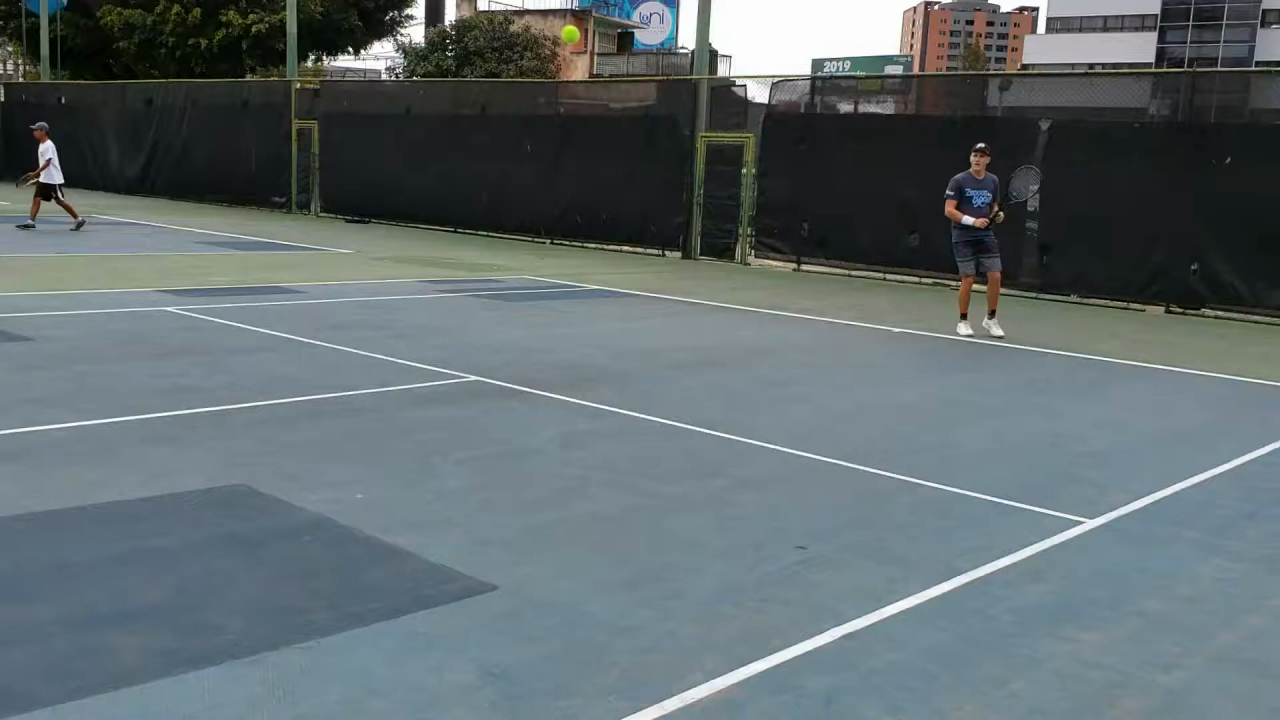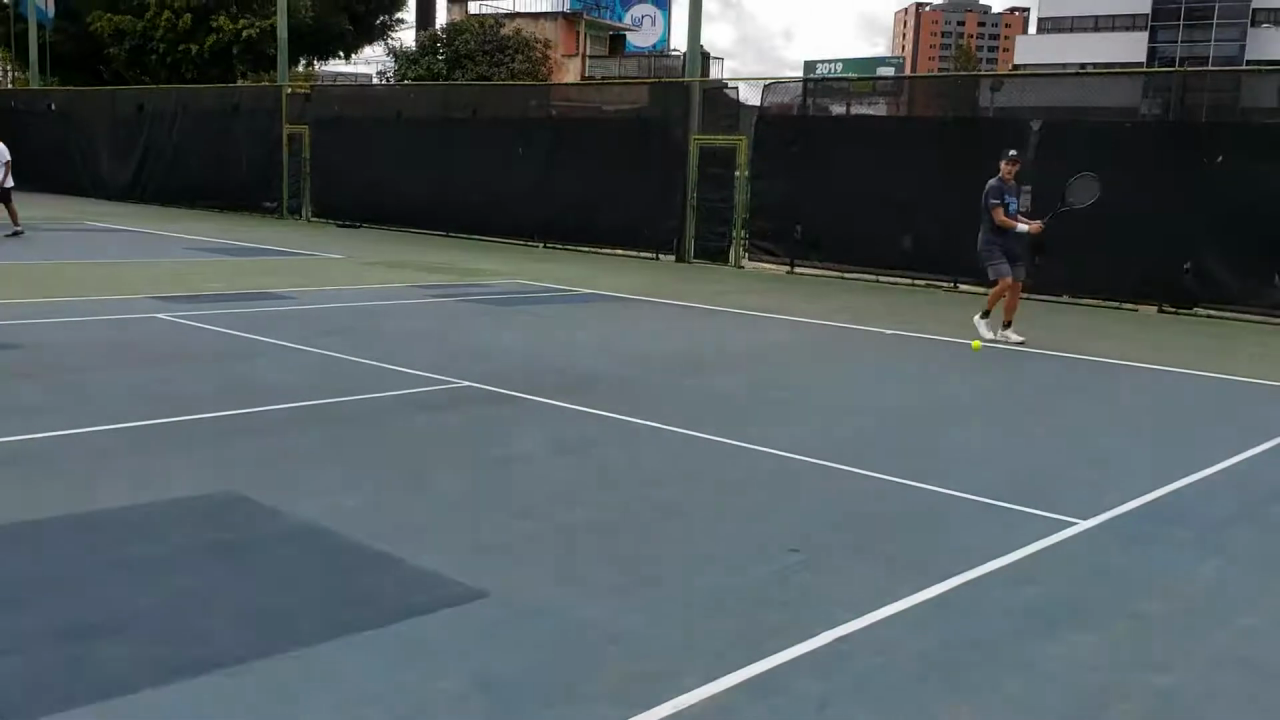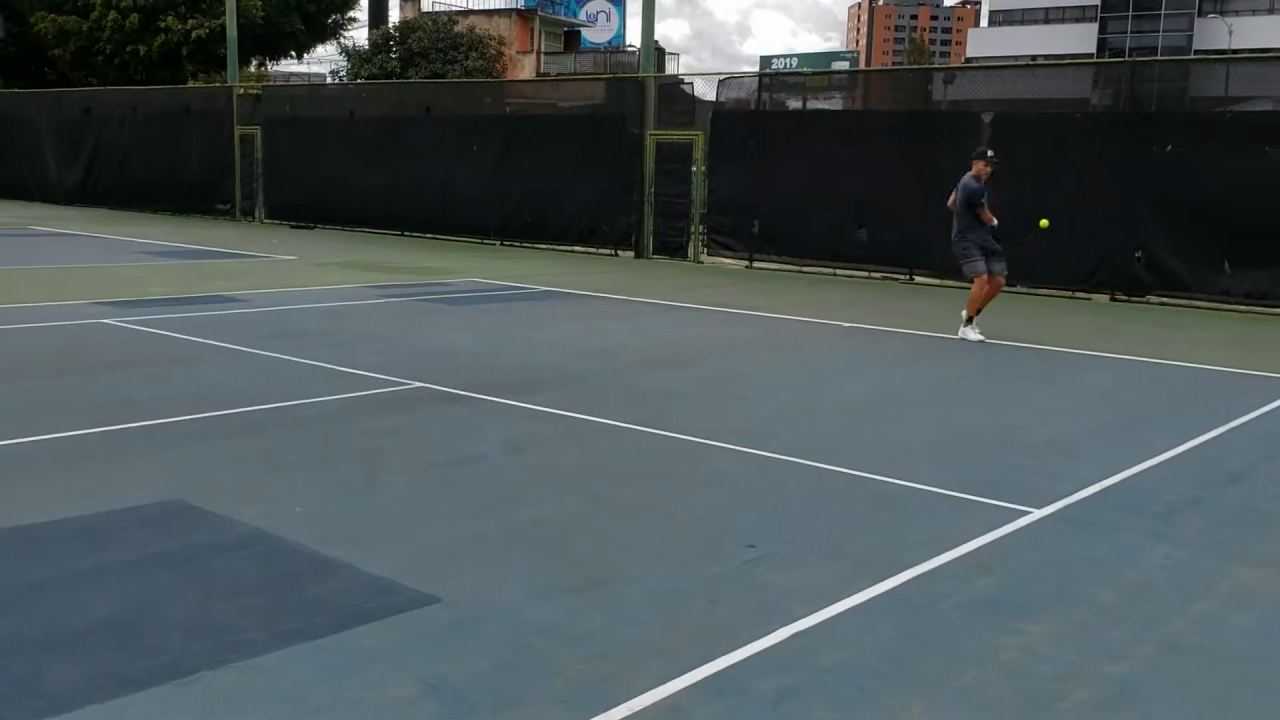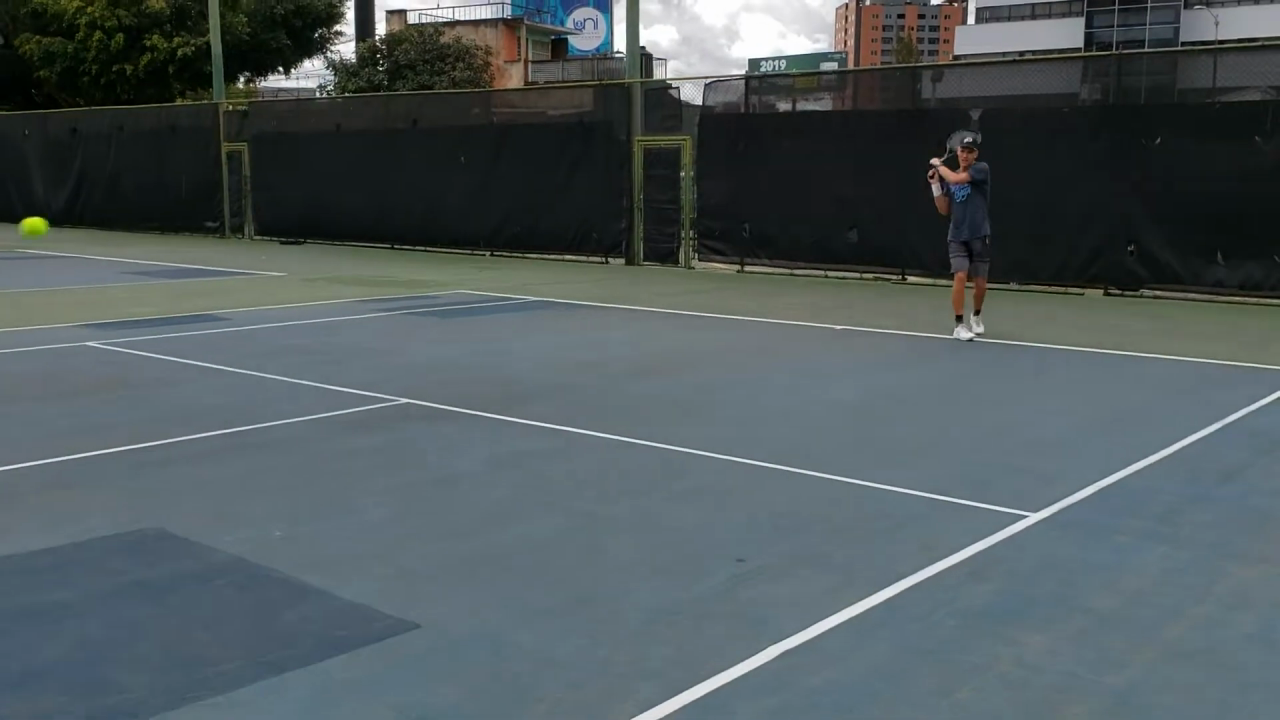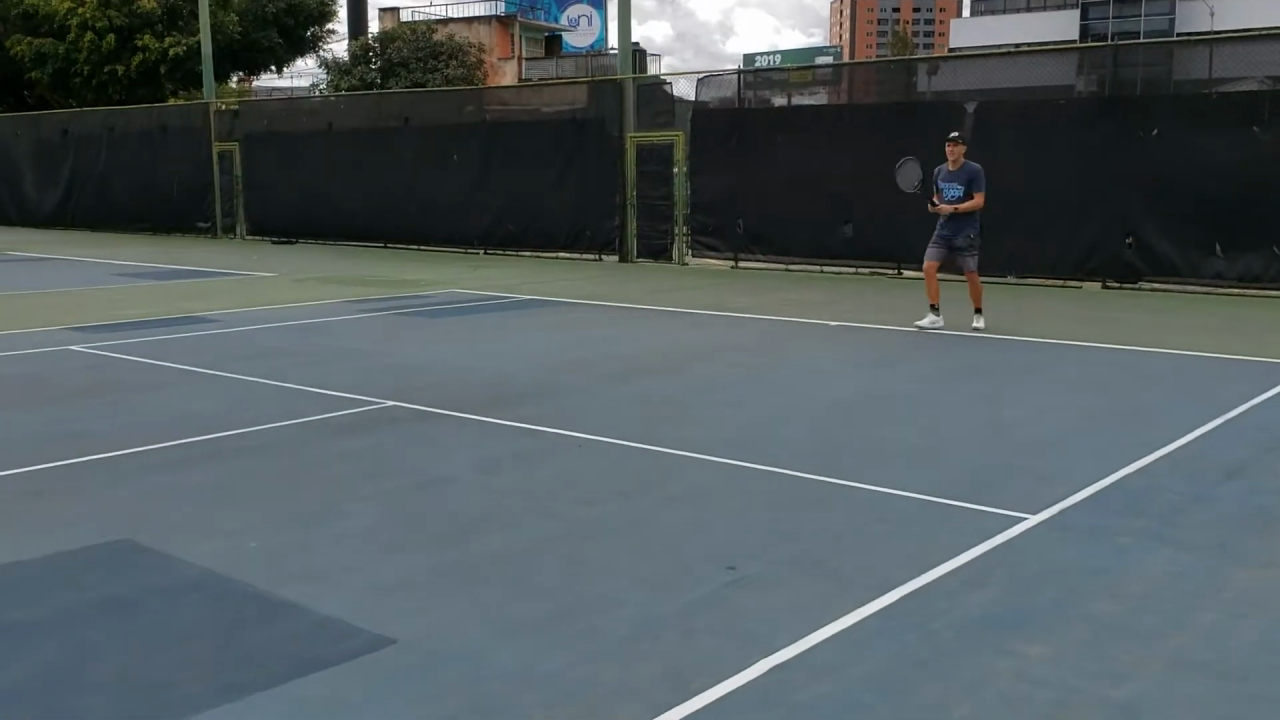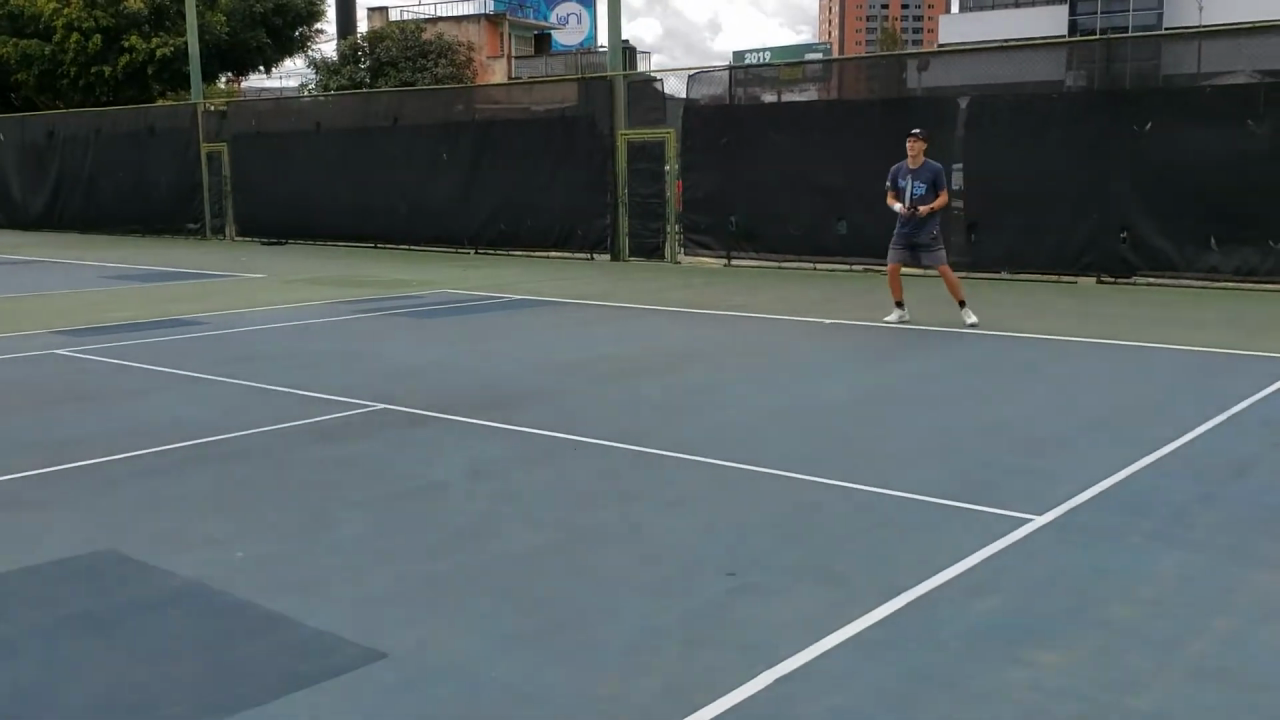
dt=0.4s
person 1, frame 1
left shoulder: (993, 181)
right shoulder: (958, 181)
right elbow: (948, 210)
left wrist: (997, 215)
right wrist: (972, 221)
left hip: (986, 236)
right hip: (963, 238)
left knee: (995, 277)
right knee: (968, 280)
left ankle: (990, 319)
right ankle: (963, 321)
person 1, frame 2
left shoulder: (1012, 186)
right shoulder: (994, 187)
right elbow: (1000, 219)
left wrist: (1028, 222)
right wrist: (1027, 229)
left hip: (1011, 244)
right hip: (992, 244)
left knee: (1016, 286)
right knee: (1005, 283)
left ankle: (1006, 329)
right ankle: (983, 316)
person 1, frame 3
left shoulder: (971, 181)
right shoulder: (974, 187)
left elbow: (951, 202)
right elbow: (987, 219)
right wrist: (995, 221)
left hip: (984, 239)
right hip: (966, 242)
left knee: (998, 282)
right knee: (981, 281)
left ankle: (971, 314)
right ankle: (966, 326)
person 1, frame 4
left shoulder: (982, 169)
right shoulder: (948, 177)
left elbow: (957, 180)
right elbow: (944, 211)
left wrist: (938, 166)
right wrist: (935, 184)
left hip: (979, 234)
right hip: (957, 235)
left knee: (980, 279)
right knee: (960, 277)
left ankle: (976, 315)
right ankle: (960, 325)
person 1, frame 5
left shoulder: (974, 171)
right shoulder: (939, 172)
left elbow: (980, 201)
left wrist: (953, 209)
right wrist: (935, 206)
left hip: (966, 232)
right hip: (943, 231)
left knee: (971, 275)
right knee: (928, 268)
left ankle: (978, 315)
right ankle: (935, 316)
person 1, frame 6
left shoulder: (935, 169)
right shoulder: (896, 170)
left elbow: (944, 197)
right elbow: (890, 199)
left wrist: (929, 208)
right wrist: (899, 207)
left hip: (929, 229)
right hip: (904, 230)
left knee: (944, 271)
right knee: (892, 270)
left ankle: (965, 309)
right ankle: (900, 310)
